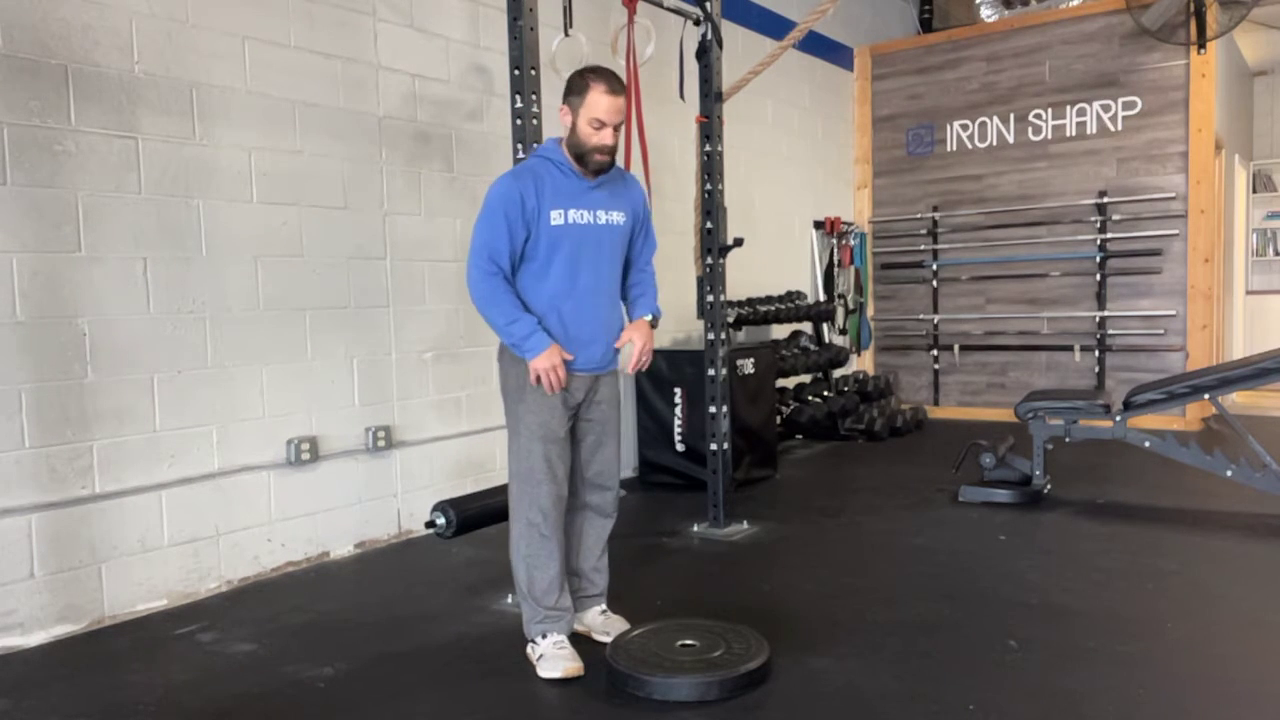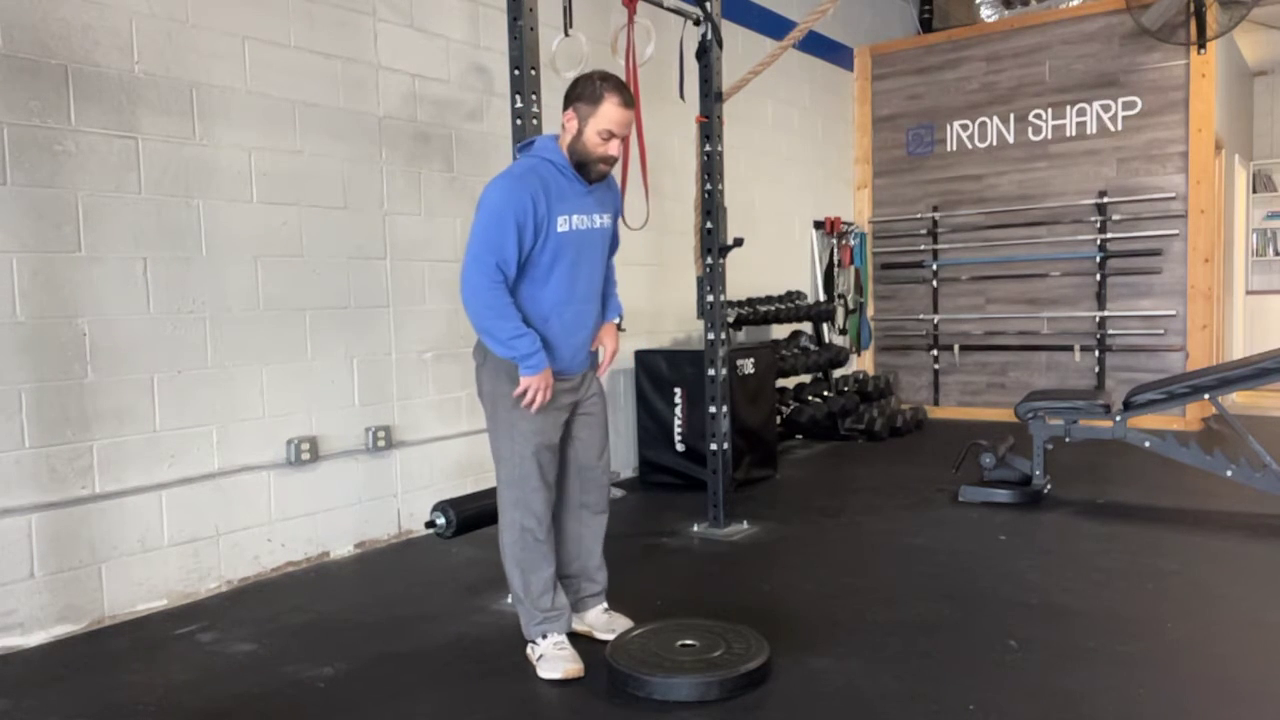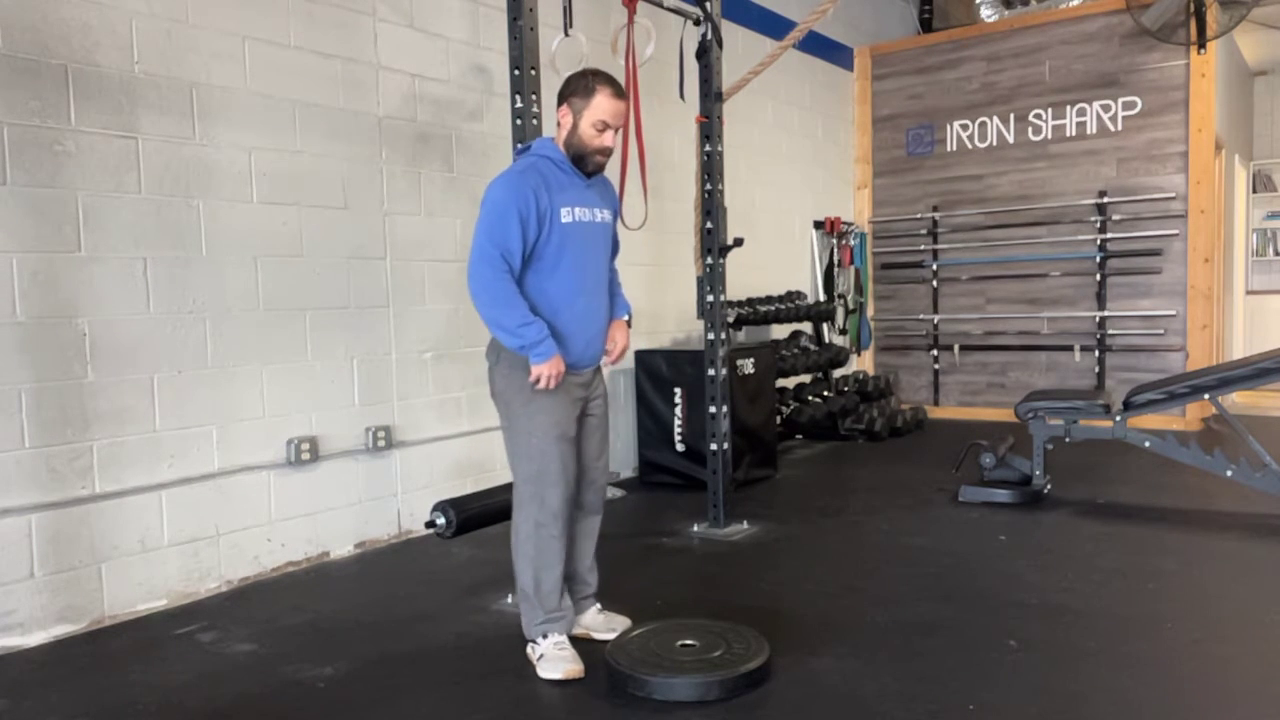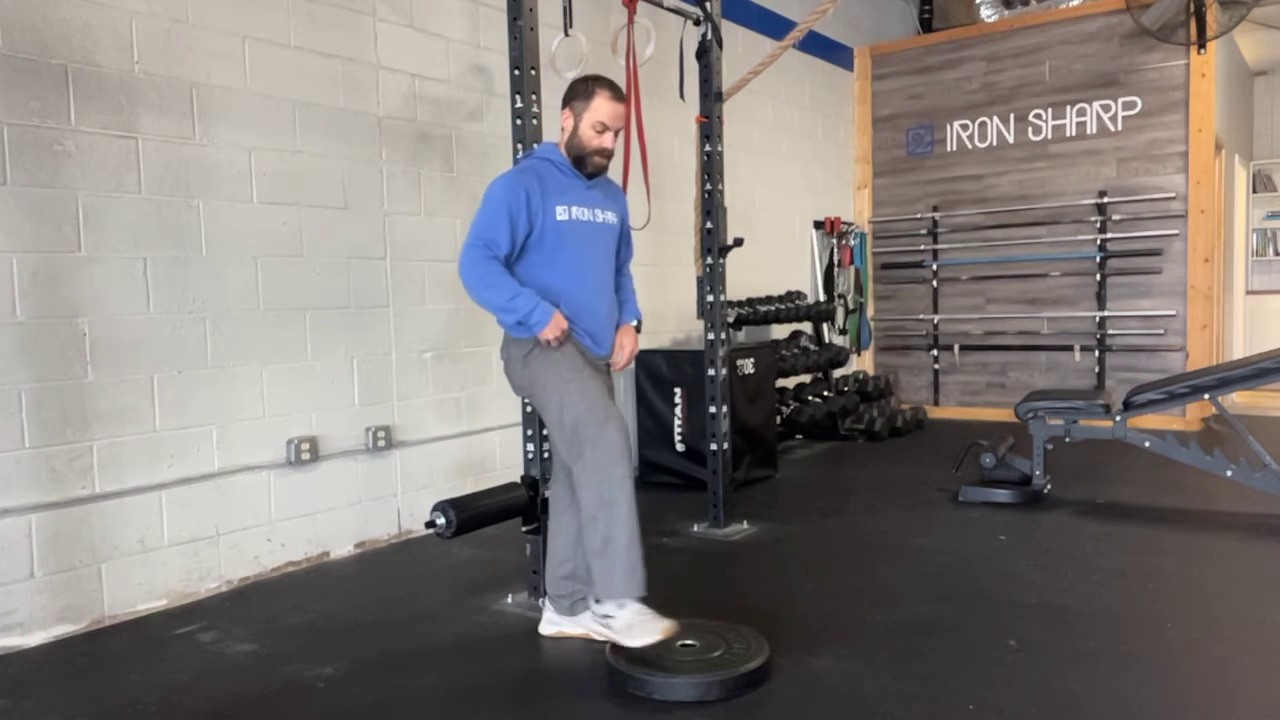
dt=0.4s
person 1, frame 1
left shoulder: (629, 192)
right shoulder: (520, 187)
left elbow: (640, 265)
right elbow: (485, 274)
left wrist: (644, 317)
right wrist: (532, 342)
left hip: (601, 370)
right hip: (538, 368)
left knee: (598, 492)
right knee: (541, 497)
left ankle: (589, 603)
right ankle: (547, 629)
person 1, frame 2
left shoulder: (606, 190)
right shoulder: (518, 188)
right elbow: (482, 283)
left wrist: (610, 319)
right wrist: (530, 361)
left hip: (581, 369)
right hip: (522, 373)
left knee: (590, 489)
right knee: (530, 502)
left ankle: (588, 602)
right ankle: (545, 630)
person 1, frame 3
left shoulder: (603, 191)
right shoulder: (520, 185)
right elbow: (488, 276)
left wrist: (619, 315)
right wrist: (540, 348)
left hip: (587, 368)
right hip: (533, 368)
left knee: (587, 493)
right knee: (545, 497)
left ankle: (578, 605)
right ankle: (546, 630)
person 1, frame 4
left shoulder: (612, 196)
right shoulder: (521, 185)
right elbow: (477, 264)
left wrist: (627, 321)
right wrist: (537, 314)
left hip: (596, 353)
right hip: (542, 347)
left knee: (579, 479)
right knee: (605, 445)
left ankle: (567, 606)
right ankle: (616, 603)
